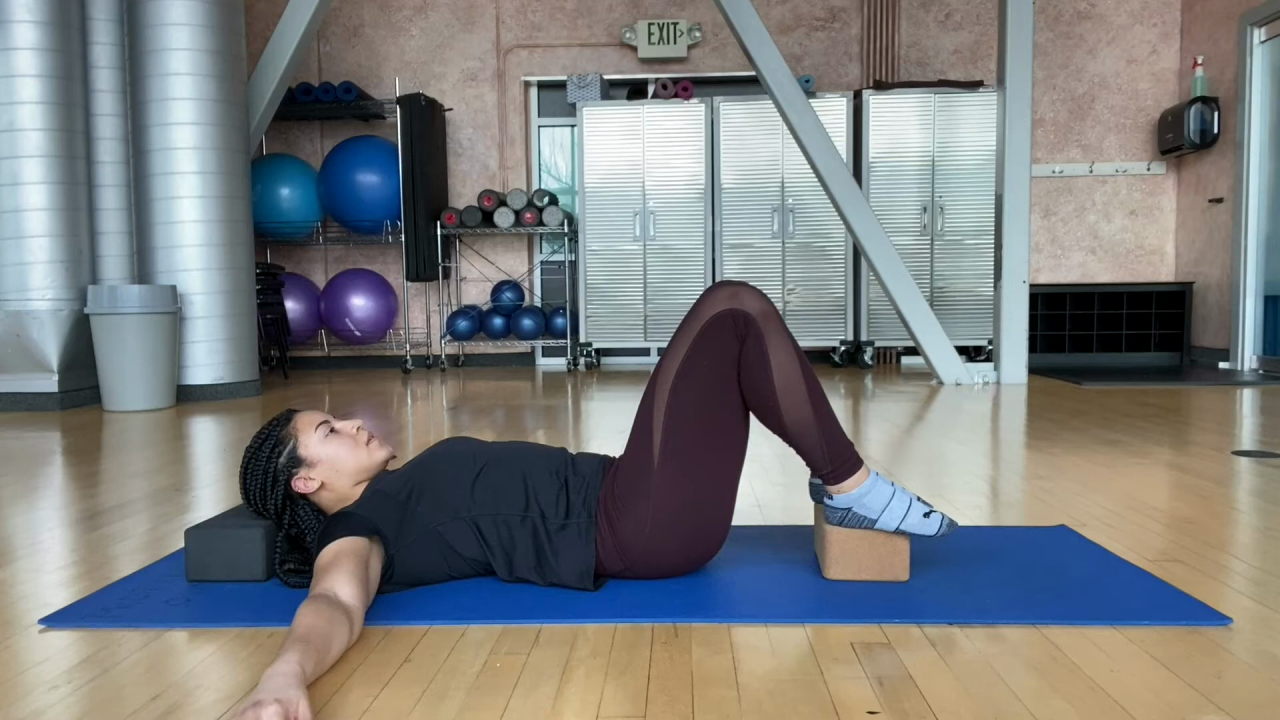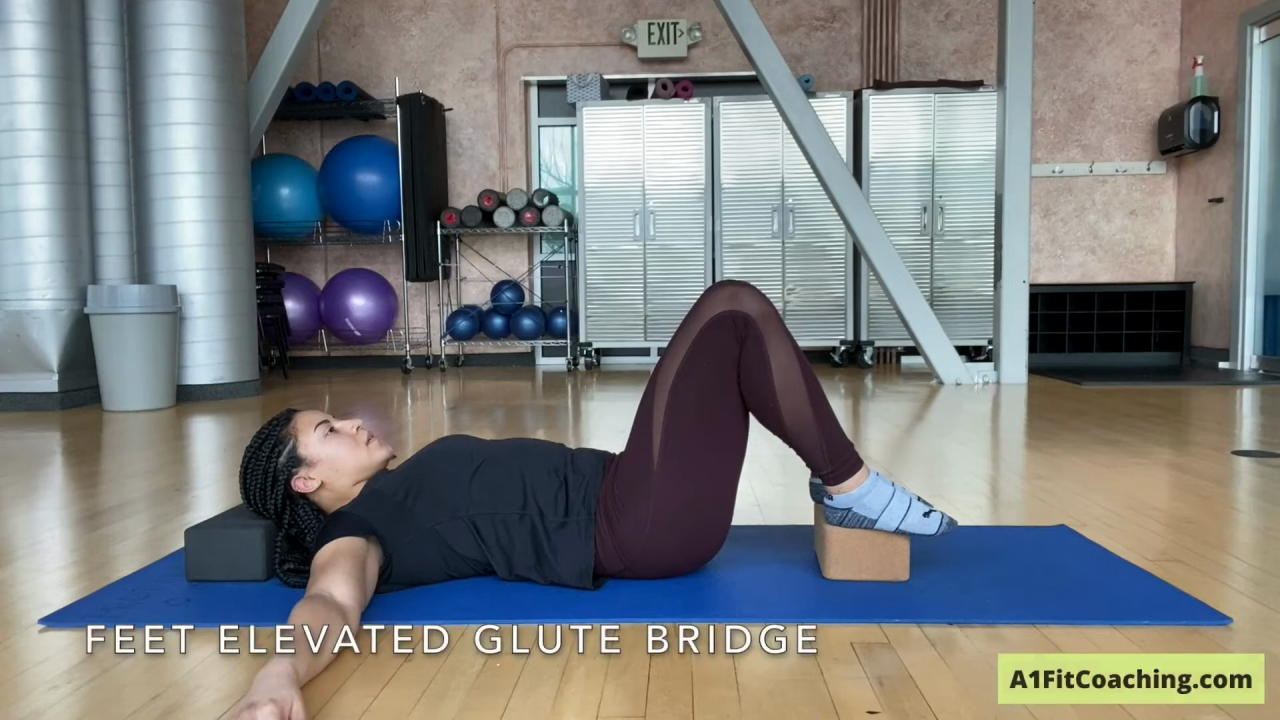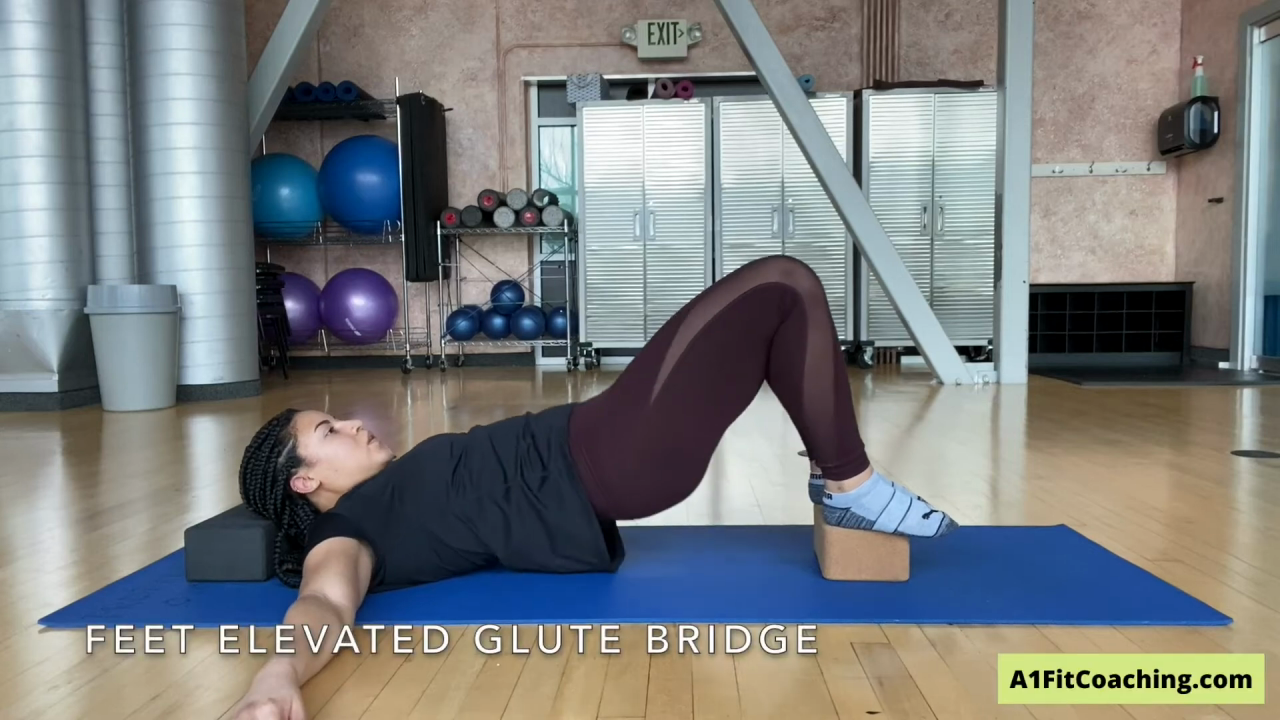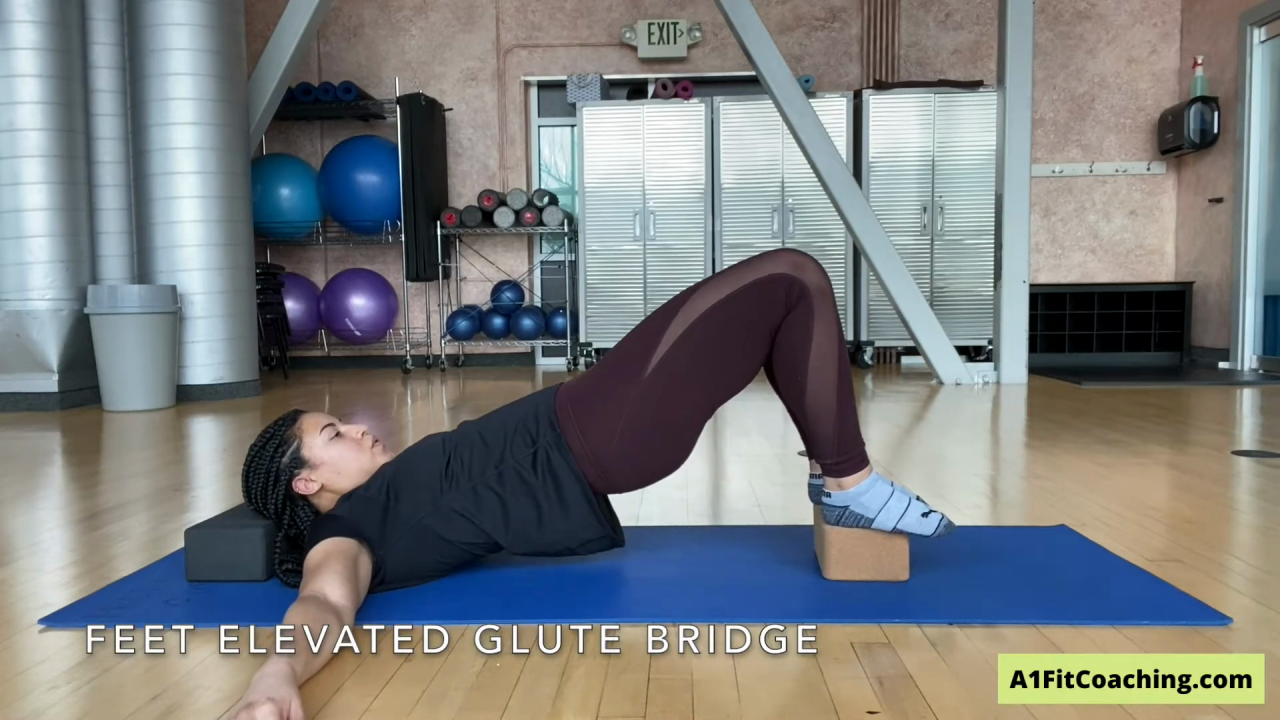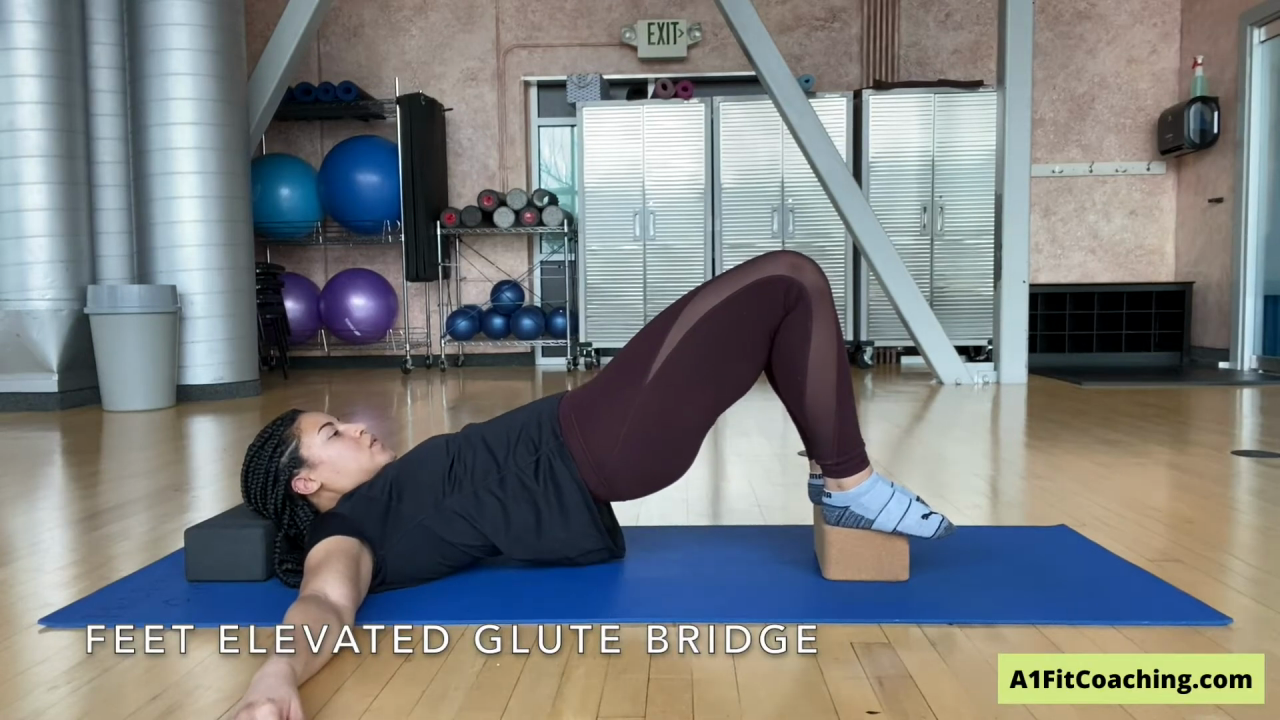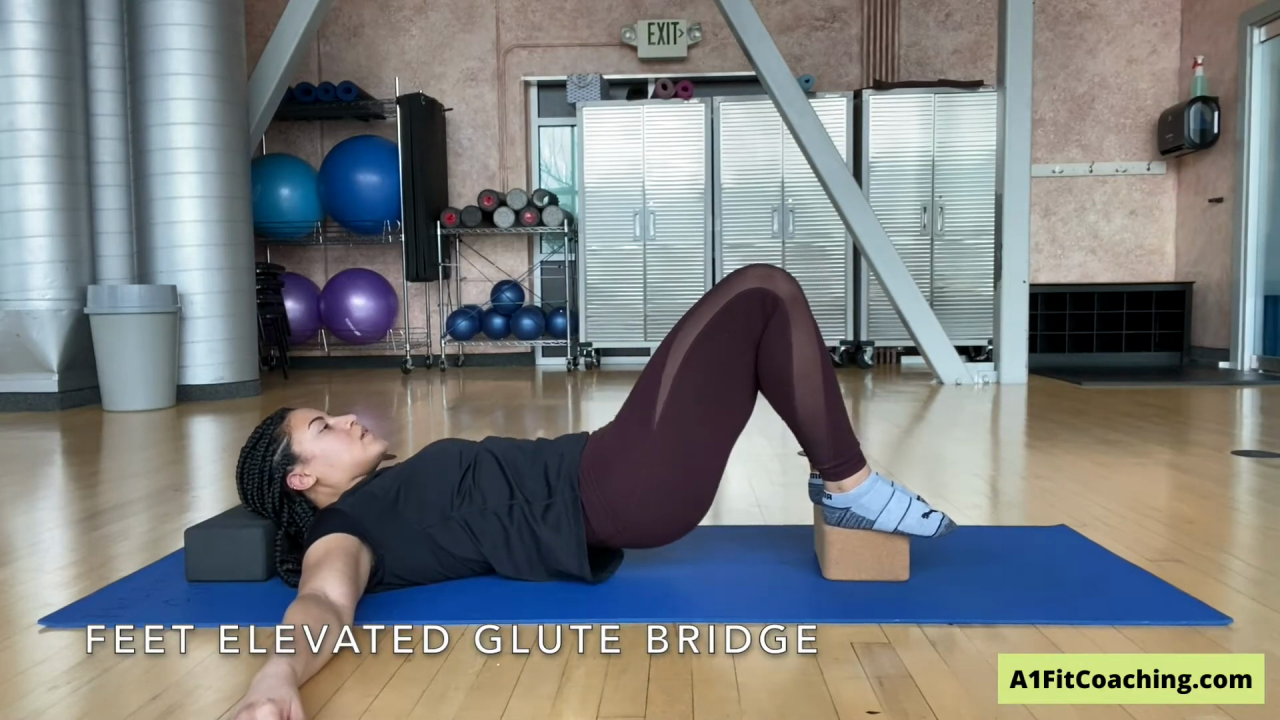
dt=0.5s
person 1, frame 1
left shoulder: (392, 501)
right shoulder: (355, 535)
right elbow: (335, 602)
left hip: (619, 498)
right hip: (648, 525)
left knee: (732, 316)
right knee: (734, 311)
left ankle: (845, 490)
right ankle: (852, 489)
person 1, frame 2
left shoulder: (389, 500)
right shoulder: (352, 535)
right elbow: (331, 604)
left hip: (617, 494)
right hip: (648, 525)
left knee: (735, 317)
right knee: (734, 311)
left ankle: (849, 489)
right ankle: (852, 492)
person 1, frame 3
left shoulder: (377, 505)
right shoulder: (344, 536)
right elbow: (326, 603)
left hip: (604, 455)
right hip: (619, 455)
left knee: (778, 292)
right knee: (786, 286)
left ankle: (841, 483)
right ankle: (851, 489)
person 1, frame 4
left shoulder: (374, 507)
right shoulder: (346, 537)
right elbow: (325, 603)
left hip: (590, 435)
right hip: (607, 431)
left knee: (787, 290)
right knee: (792, 280)
left ankle: (842, 481)
right ankle: (850, 486)
person 1, frame 5
left shoulder: (379, 507)
right shoulder: (345, 536)
right elbow: (326, 602)
left hip: (592, 444)
right hip: (606, 443)
left knee: (781, 286)
right knee: (789, 280)
left ankle: (840, 479)
right ankle: (850, 487)
person 1, frame 6
left shoulder: (382, 497)
right shoulder: (344, 534)
right elbow: (324, 603)
left hip: (603, 481)
right hip: (630, 488)
left knee: (761, 301)
right knee: (763, 293)
left ankle: (845, 485)
right ankle: (851, 488)
